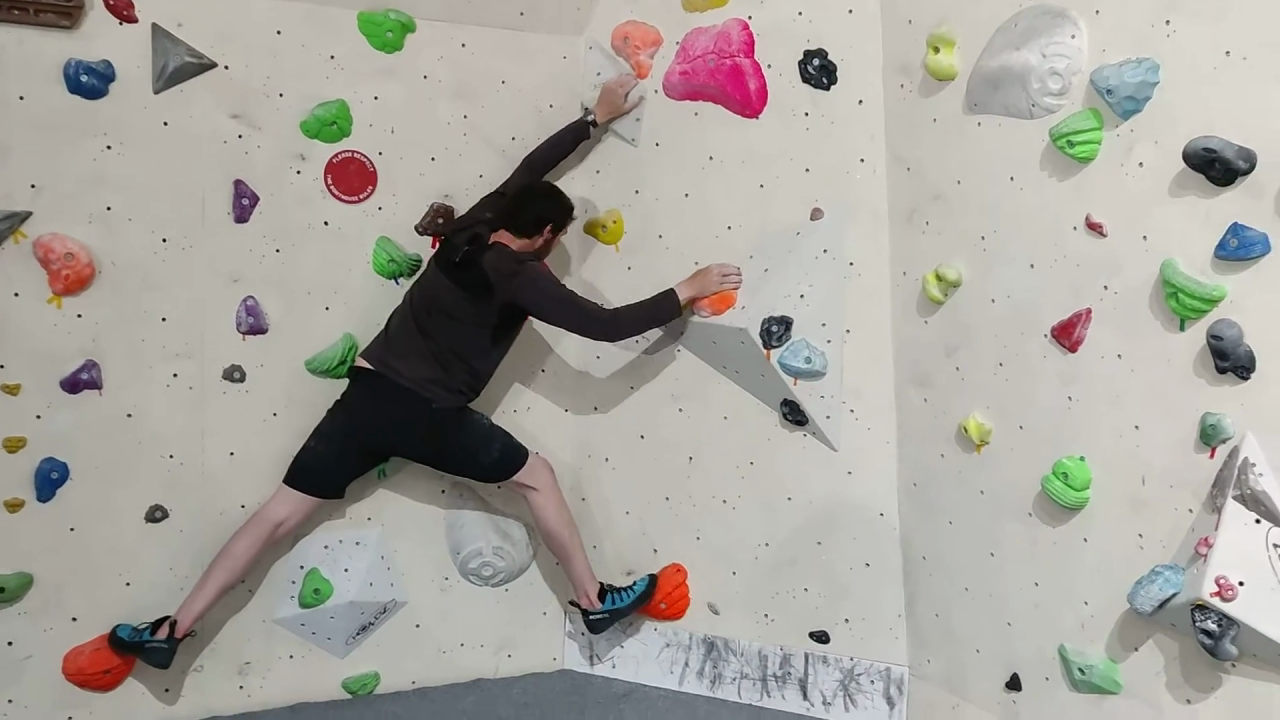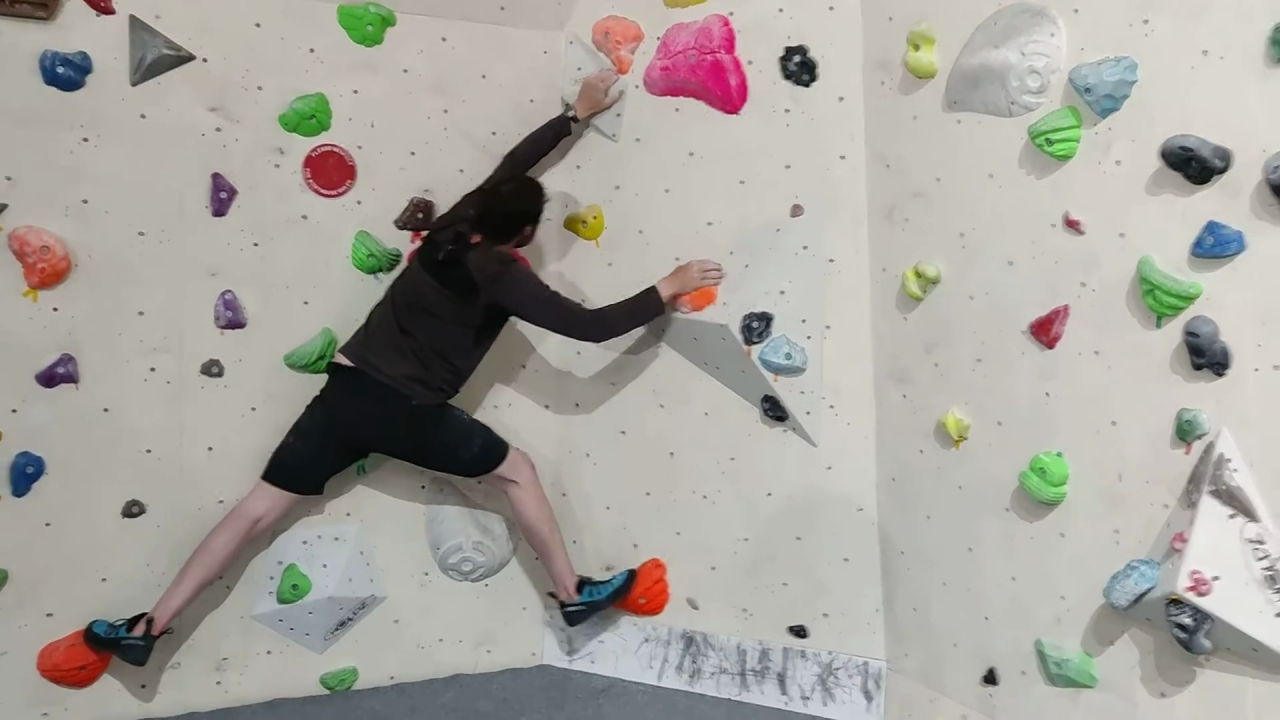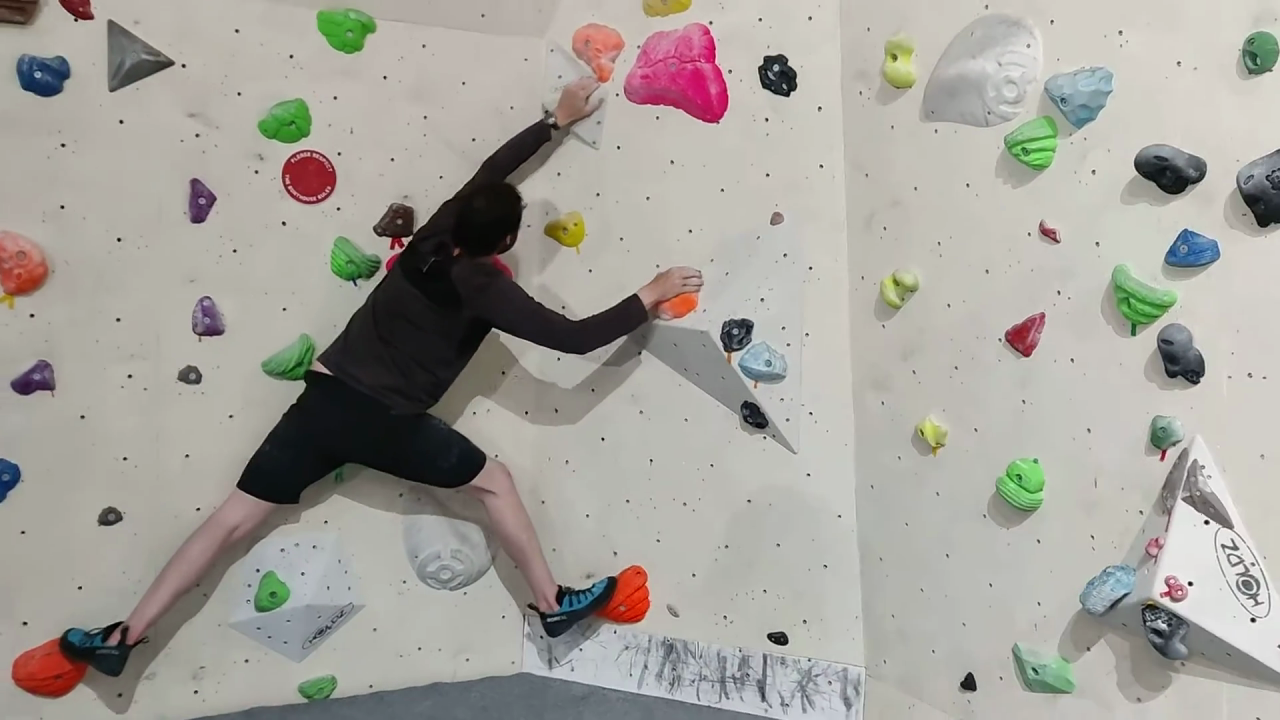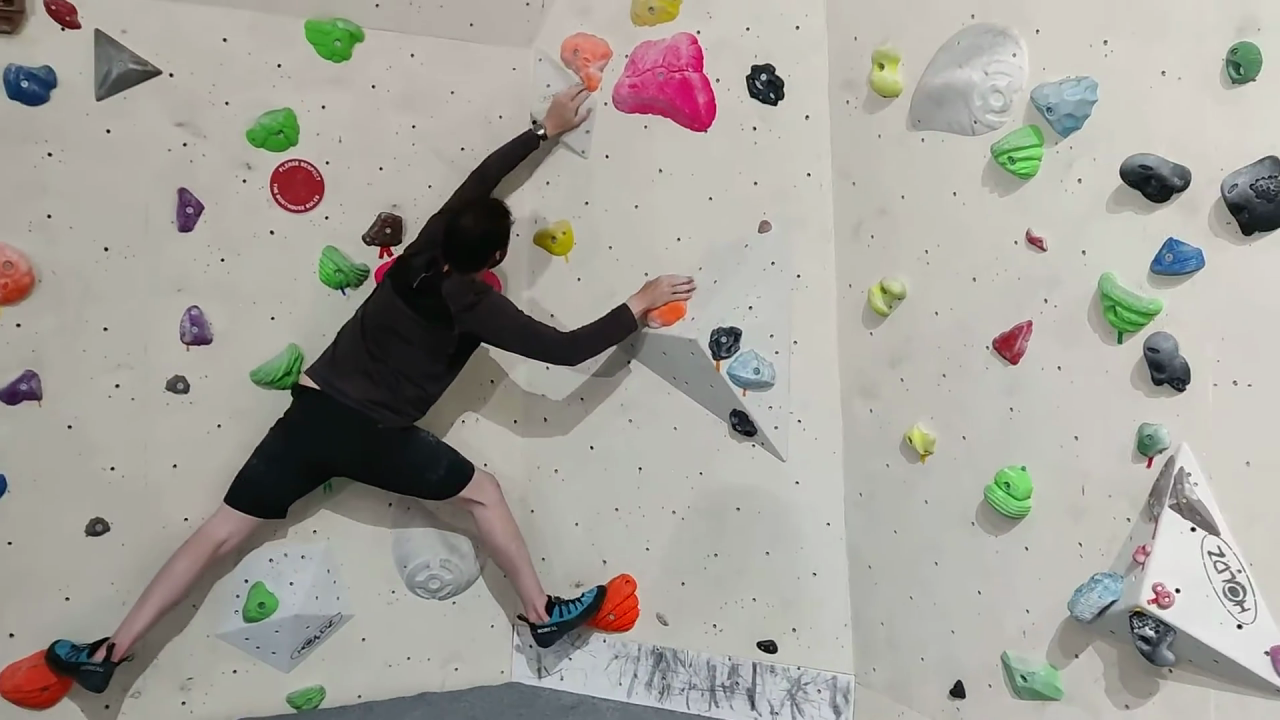
dt=0.2s
person 1, frame 1
left shoulder: (471, 229)
right shoulder: (518, 275)
left elbow: (530, 168)
right elbow: (608, 325)
left wrist: (595, 118)
right wrist: (686, 291)
left hip: (367, 397)
right hip: (427, 417)
left knee: (278, 515)
right knee: (537, 477)
left ankle: (171, 631)
right ankle: (593, 601)
person 1, frame 2
left shoulder: (454, 224)
right shoulder: (502, 277)
left elbow: (512, 163)
right elbow: (592, 325)
left wrist: (576, 114)
right wrist: (668, 288)
left hip: (345, 392)
right hip: (406, 413)
left knee: (256, 510)
right knee: (519, 471)
left ankle: (149, 627)
right ankle: (572, 594)
person 1, frame 3
left shoulder: (435, 235)
right shoulder: (486, 290)
left elbow: (491, 170)
right elbow: (577, 336)
left wrist: (556, 120)
right wrist: (651, 296)
left hip: (323, 400)
right hip: (384, 423)
left knee: (231, 520)
right knee: (495, 481)
left ankle: (122, 637)
right ankle: (552, 604)
person 1, frame 4
left shoulder: (425, 250)
right shoulder: (476, 307)
left elbow: (479, 179)
right elbow: (567, 349)
left wrist: (545, 130)
right wrist: (640, 303)
left hip: (310, 414)
right hip: (370, 438)
left knee: (217, 535)
right knee: (484, 493)
left ankle: (108, 654)
right ankle: (542, 615)
